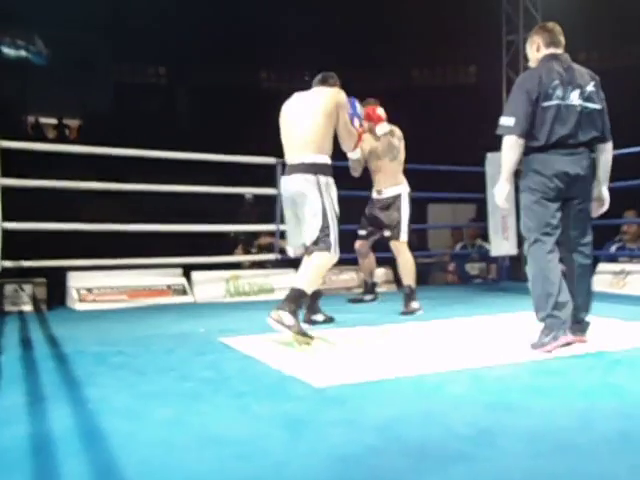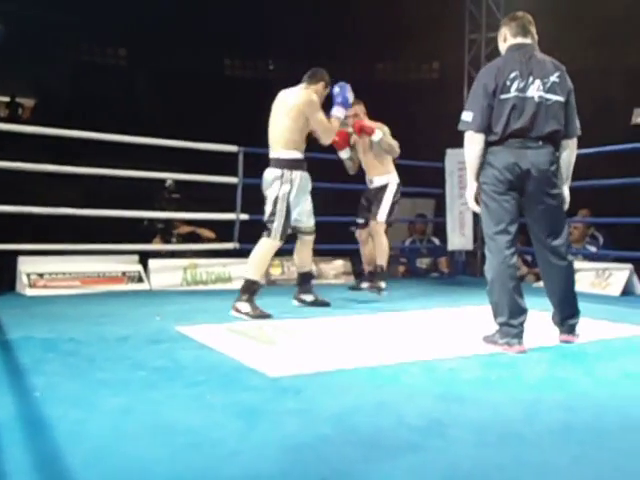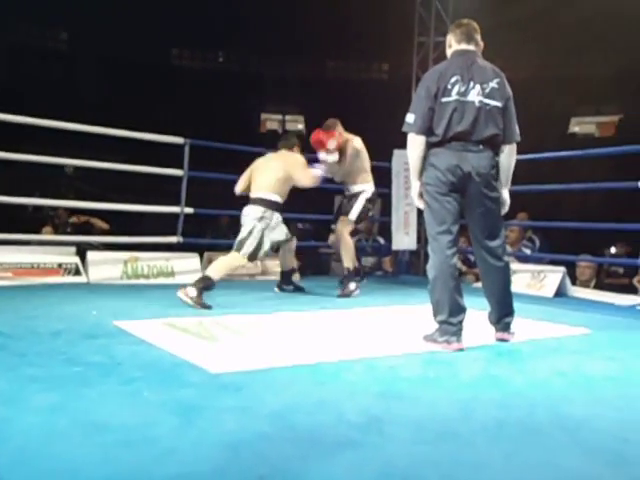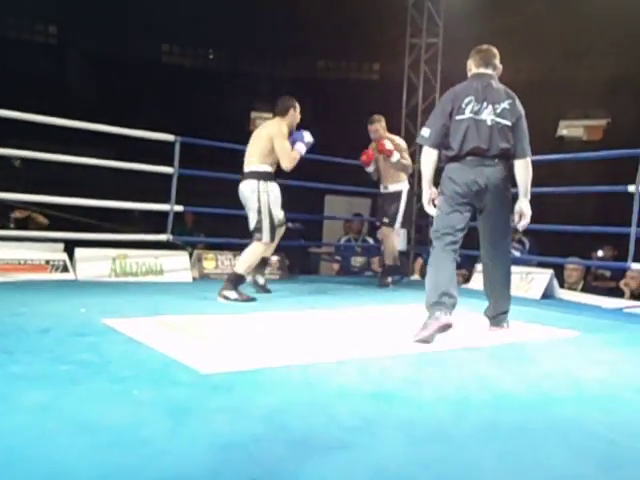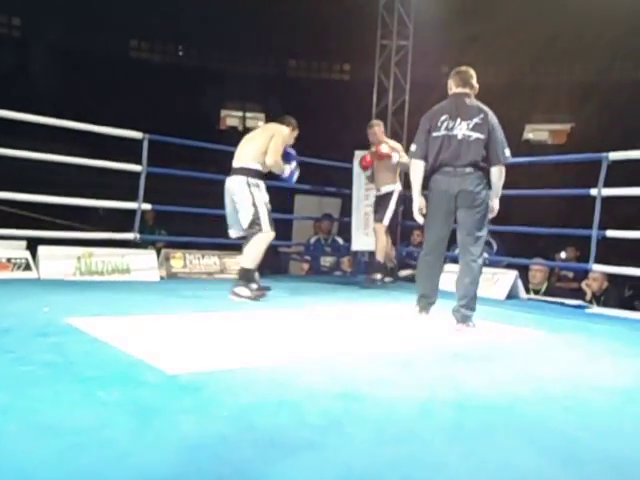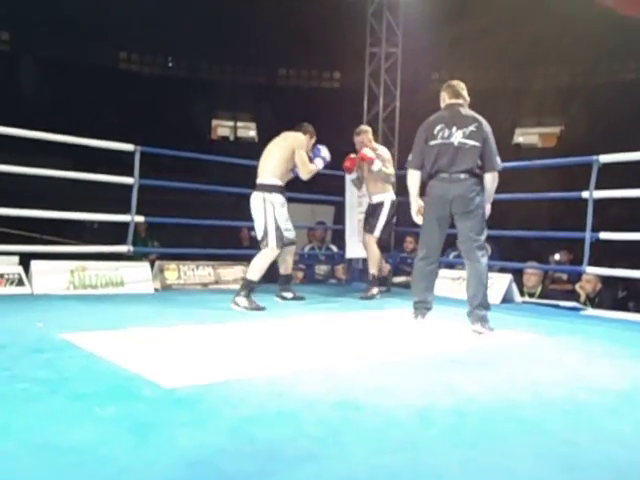
dt=0.7s
person 1, frame 1
left shoulder: (531, 79)
right shoulder: (590, 80)
left elbow: (515, 135)
right elbow: (605, 142)
left wrist: (505, 179)
right wrist: (601, 185)
left hip: (543, 166)
right hip: (581, 166)
left knee: (541, 245)
right knee: (579, 247)
left ankle: (557, 325)
right ankle: (577, 324)
person 1, frame 2
left shoulder: (494, 70)
right shoulder: (557, 72)
left elbow: (475, 132)
right elbow: (570, 137)
left wrist: (471, 178)
right wrist: (564, 181)
left hip: (501, 159)
right hip: (543, 160)
left knee: (501, 245)
right knee: (553, 244)
left ankle: (510, 331)
right ankle: (568, 324)
person 1, frame 3
left shoulder: (437, 75)
right shoulder: (497, 78)
left elbow: (416, 133)
right elbow: (509, 142)
left wrist: (415, 178)
right wrist: (504, 185)
left hip: (443, 161)
right hip: (483, 163)
left knee: (443, 245)
right knee: (491, 245)
left ankle: (449, 330)
right ankle: (503, 324)
person 1, frame 4
left shoulder: (454, 95)
right shoulder: (511, 100)
left elbow: (430, 145)
right elbow: (522, 156)
left wrist: (427, 185)
right wrist: (524, 198)
left hip: (459, 174)
right hip: (496, 176)
left knee: (444, 244)
right knee: (496, 250)
left ankle: (440, 308)
right ankle: (498, 316)
person 1, frame 5
left shoulder: (434, 114)
right shoulder: (485, 115)
left elbow: (418, 159)
right elbow: (498, 163)
left wrist: (416, 196)
right wrist: (495, 195)
left hip: (441, 183)
right hip: (474, 184)
left knee: (433, 246)
right knee: (471, 251)
left ankle: (424, 303)
right ankle: (464, 313)
person 1, frame 6
left shoulder: (430, 124)
right shoulder: (480, 124)
left elbow: (414, 168)
right elbow: (491, 170)
left wrist: (415, 199)
right wrist: (487, 200)
left hip: (437, 189)
right hip: (469, 190)
left knee: (427, 252)
right knee: (475, 253)
left ankle: (420, 310)
right ankle: (478, 316)
person 2, frame 1
left shoulder: (290, 101)
right shoulder: (336, 97)
right elbow: (350, 144)
right wrist: (355, 119)
left hip: (290, 178)
right hip: (315, 178)
left knee: (312, 248)
right knee: (326, 251)
left ankle: (312, 309)
right ankle: (288, 308)
person 2, frame 2
left shoulder: (286, 95)
right shoulder: (308, 97)
right elbow: (326, 137)
right wrist: (340, 108)
left hip: (292, 172)
right hip: (288, 173)
left knee: (307, 233)
right knee: (274, 237)
left ankle: (304, 291)
right ankle: (243, 299)
person 2, frame 3
left shoulder: (262, 161)
right shoulder: (295, 158)
left elbow: (239, 188)
right elbow: (305, 181)
right wrist: (318, 172)
left hip: (256, 209)
right hip: (264, 212)
left knee: (289, 242)
right knee: (242, 257)
left ankle: (286, 281)
right ankle: (194, 289)
person 2, frame 4
left shoulder: (269, 126)
right shoulder: (280, 128)
right elbow: (287, 164)
left wrist: (290, 145)
right wrist: (301, 146)
left hip: (251, 184)
right hip: (260, 184)
left knee: (278, 226)
right knee: (264, 240)
left ankle: (258, 272)
right ankle: (229, 288)
person 2, frame 5
left shoulder: (263, 131)
right shoulder: (281, 130)
right elbow: (271, 160)
left wrist: (281, 163)
right wrist: (286, 170)
left hip: (235, 180)
right hip: (247, 181)
left knee: (252, 233)
right knee: (265, 232)
left ankle: (251, 279)
right ankle: (241, 284)
person 2, frame 6
left shoulder: (282, 140)
right shoulder: (297, 138)
right elbow: (306, 173)
left wrist: (295, 169)
right wrist: (320, 161)
left hip: (270, 196)
right hip: (268, 197)
left knee: (289, 243)
right knee: (272, 248)
left ankle: (285, 290)
right ankle: (242, 295)
person 3, frame 1
left shoulder: (392, 132)
right shoulder: (365, 140)
left elbow: (394, 154)
right elbow: (356, 172)
left wrist: (381, 123)
right wrist: (352, 148)
left hip: (397, 196)
right hip: (377, 198)
left knee: (399, 245)
right knee: (361, 246)
left ankle: (411, 300)
right ankle: (369, 290)
person 3, frame 2
left shoulder: (380, 128)
right shoulder: (354, 138)
left elbow: (395, 151)
right elbow: (352, 170)
left wrist: (373, 133)
right wrist: (343, 149)
left hip: (388, 184)
right hip: (371, 187)
left knee: (377, 227)
right knee: (362, 236)
left ankle: (380, 279)
right ankle: (369, 278)
person 3, frame 3
left shoulder: (354, 144)
right shoulder: (337, 145)
left elbow: (339, 175)
right elbow: (330, 172)
left wrist: (331, 151)
right wrist: (321, 150)
left hip: (364, 193)
right hip: (351, 194)
left knee: (342, 227)
right knee: (334, 239)
left ankle: (351, 282)
right ankle: (355, 272)
person 3, frame 4
left shoulder: (397, 143)
right shoulder: (373, 147)
left elbow: (408, 169)
left wrist: (392, 154)
right wrist: (368, 164)
left hip: (399, 191)
right hip: (384, 192)
left knee: (388, 232)
right knee: (382, 235)
left ankle: (387, 273)
right ankle: (395, 268)
person 3, frame 5
left shoulder: (393, 146)
right shoulder: (373, 152)
left elbow: (407, 164)
left wrist: (391, 156)
right wrist: (366, 169)
left hip: (392, 192)
right hip: (380, 194)
left knee: (379, 227)
right knee: (383, 234)
left ankle: (378, 270)
right ankle: (392, 270)
person 3, frame 6
left shoulder: (382, 153)
right shoulder: (363, 157)
left elbow: (391, 179)
right elbow: (358, 185)
left wrist: (374, 163)
right wrist: (350, 171)
left hip: (385, 202)
right hip: (373, 203)
left knee: (370, 239)
right knee: (367, 241)
left ankle: (373, 285)
right ankle: (383, 279)
